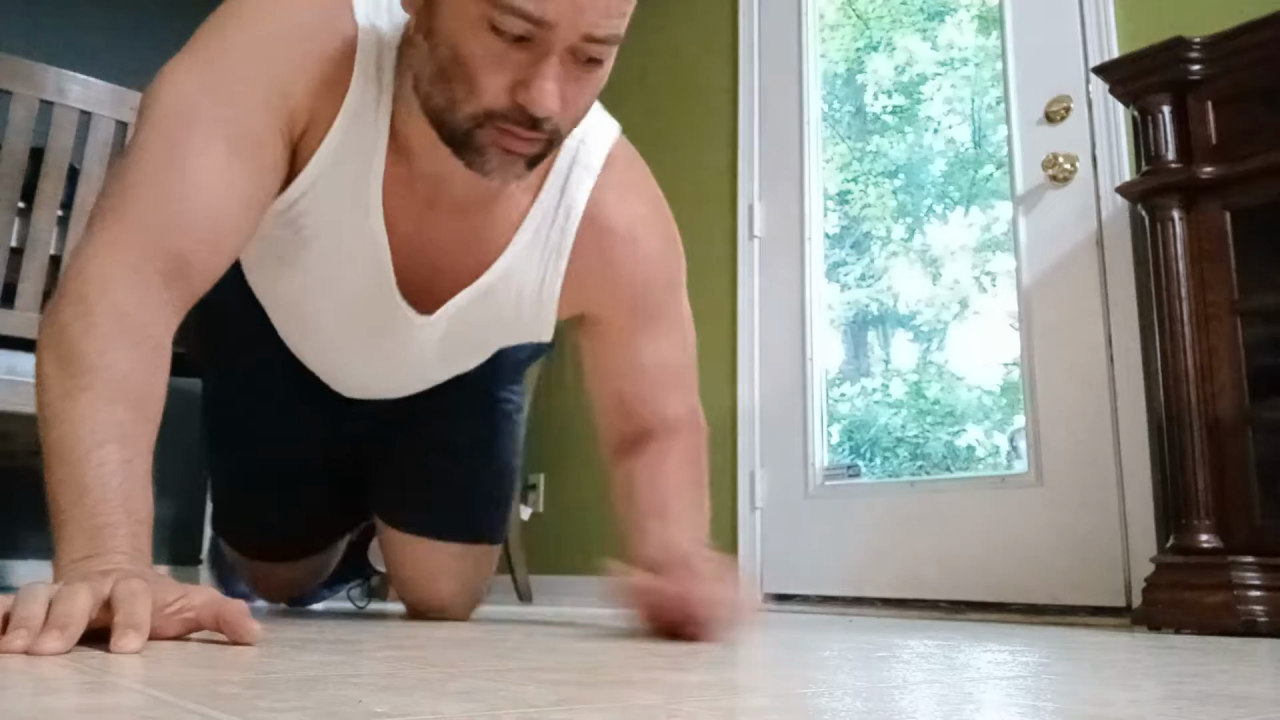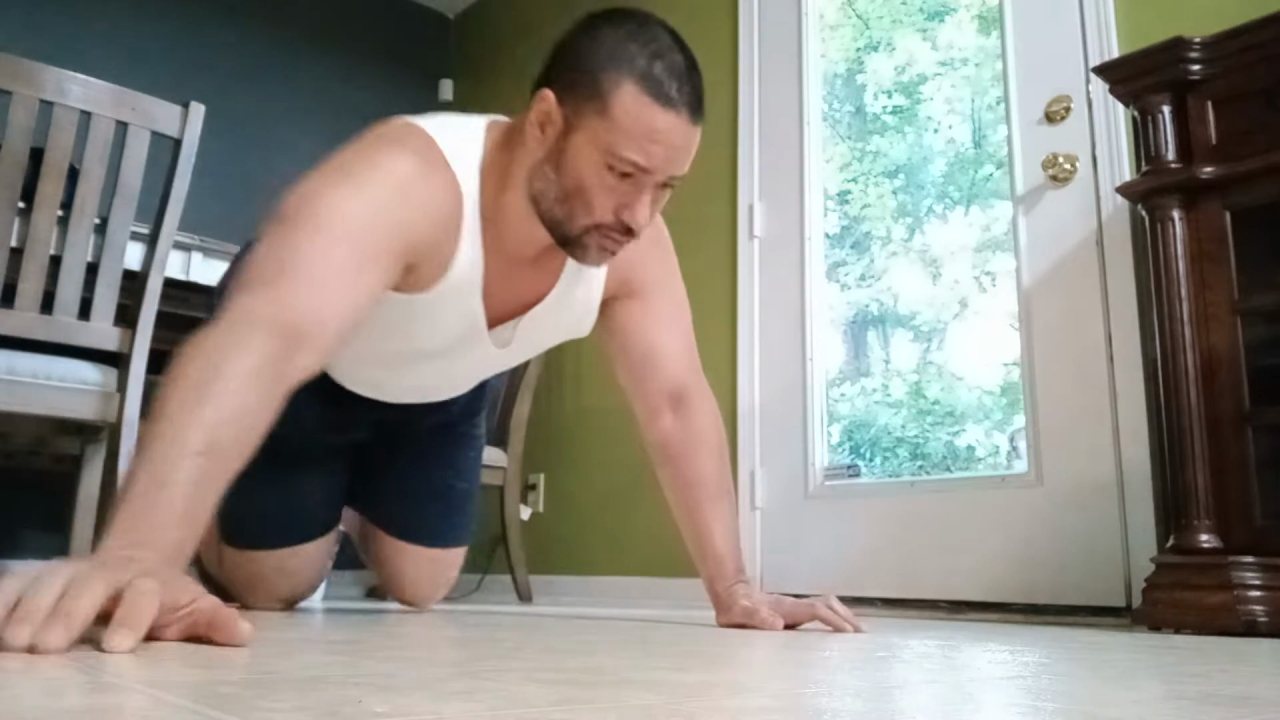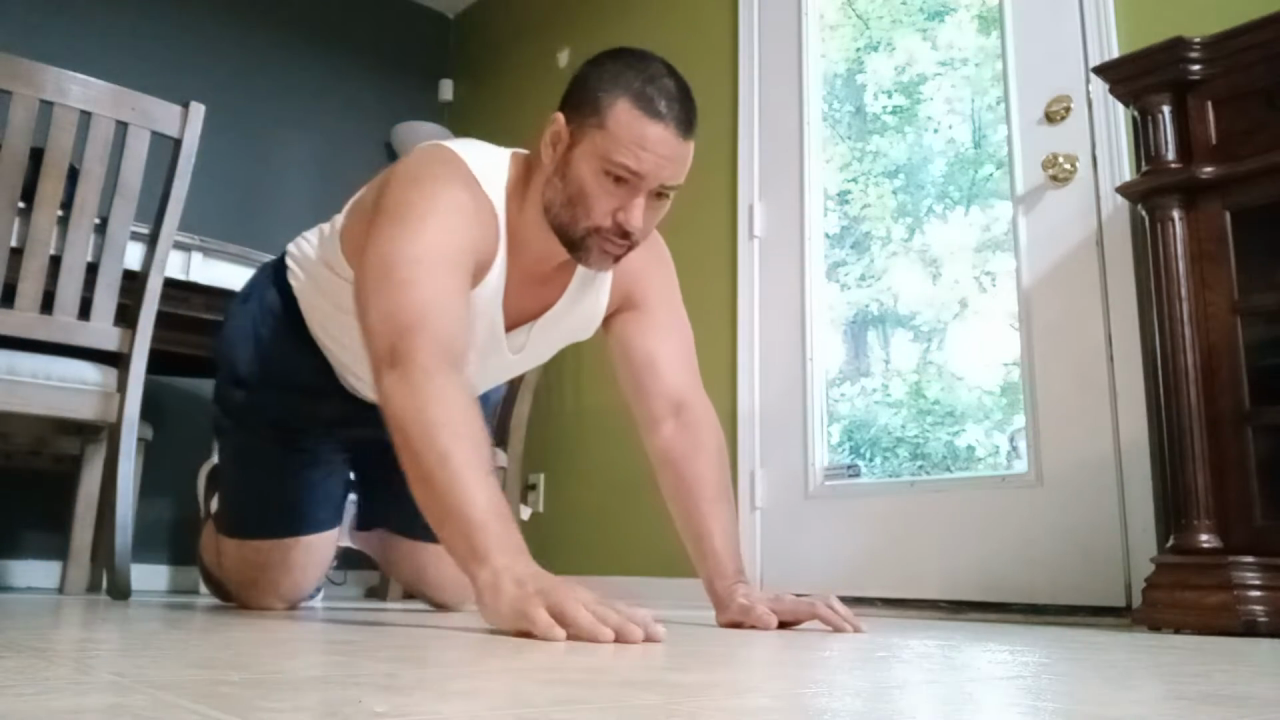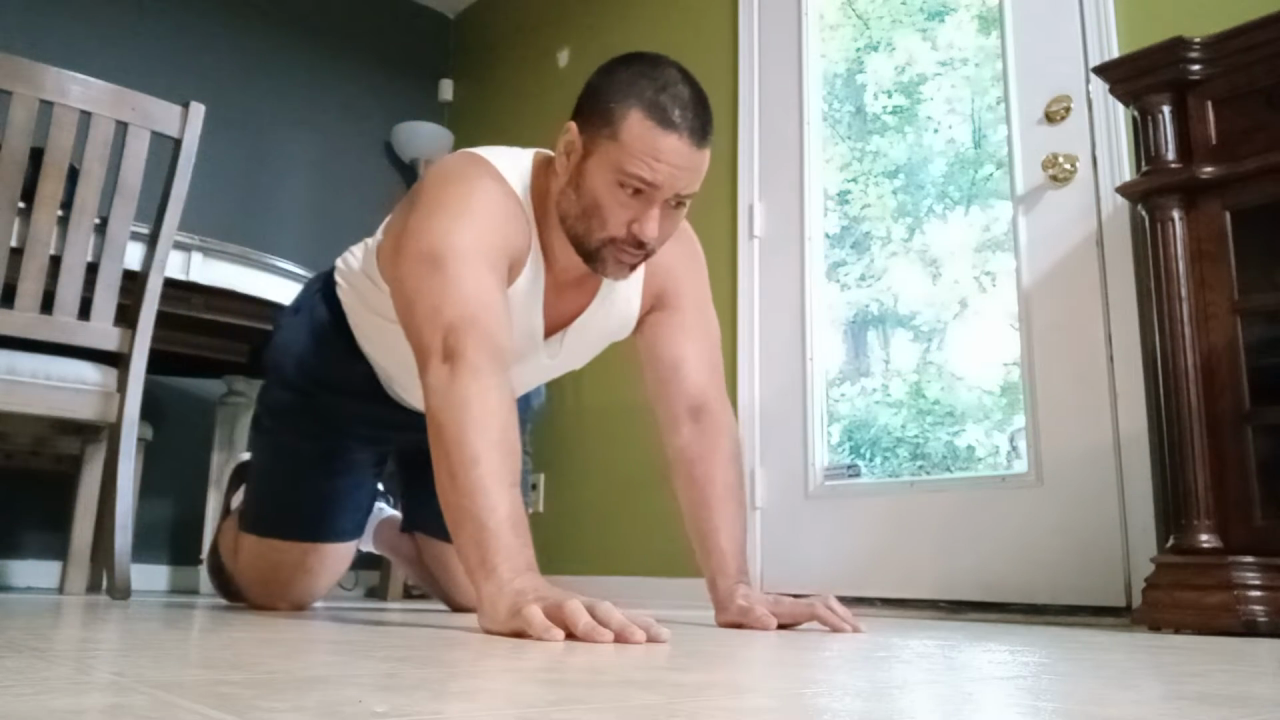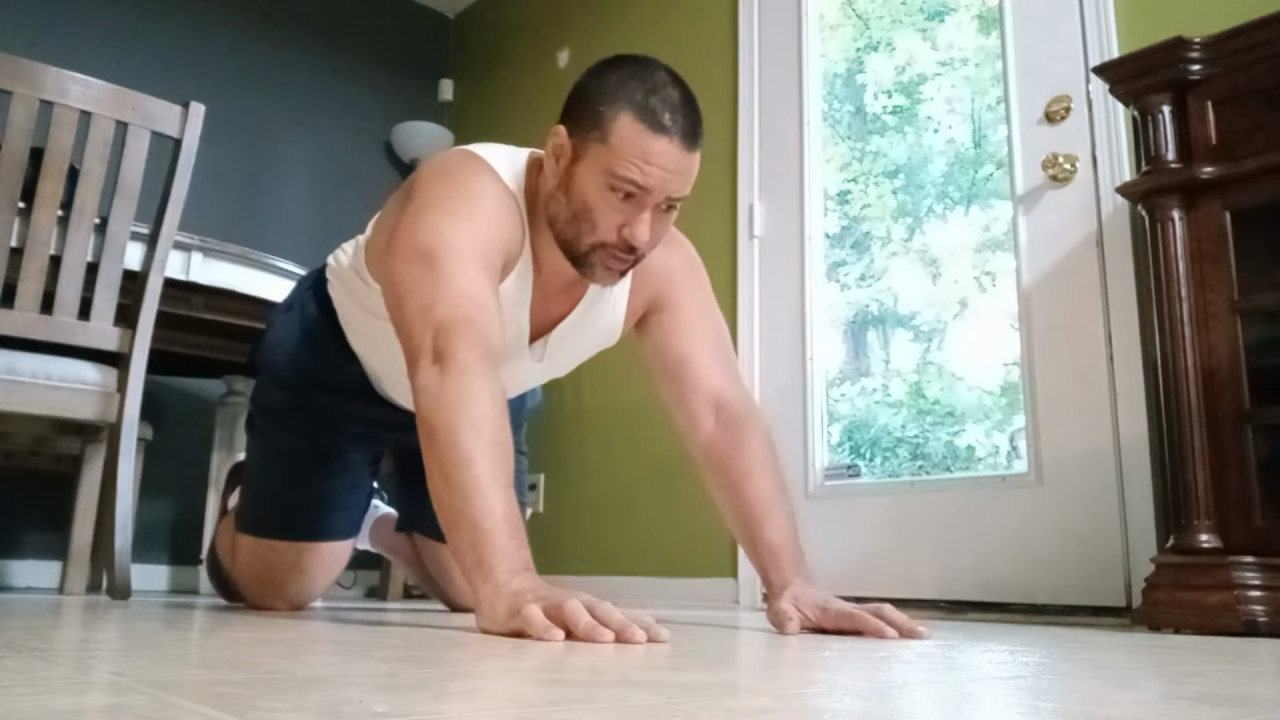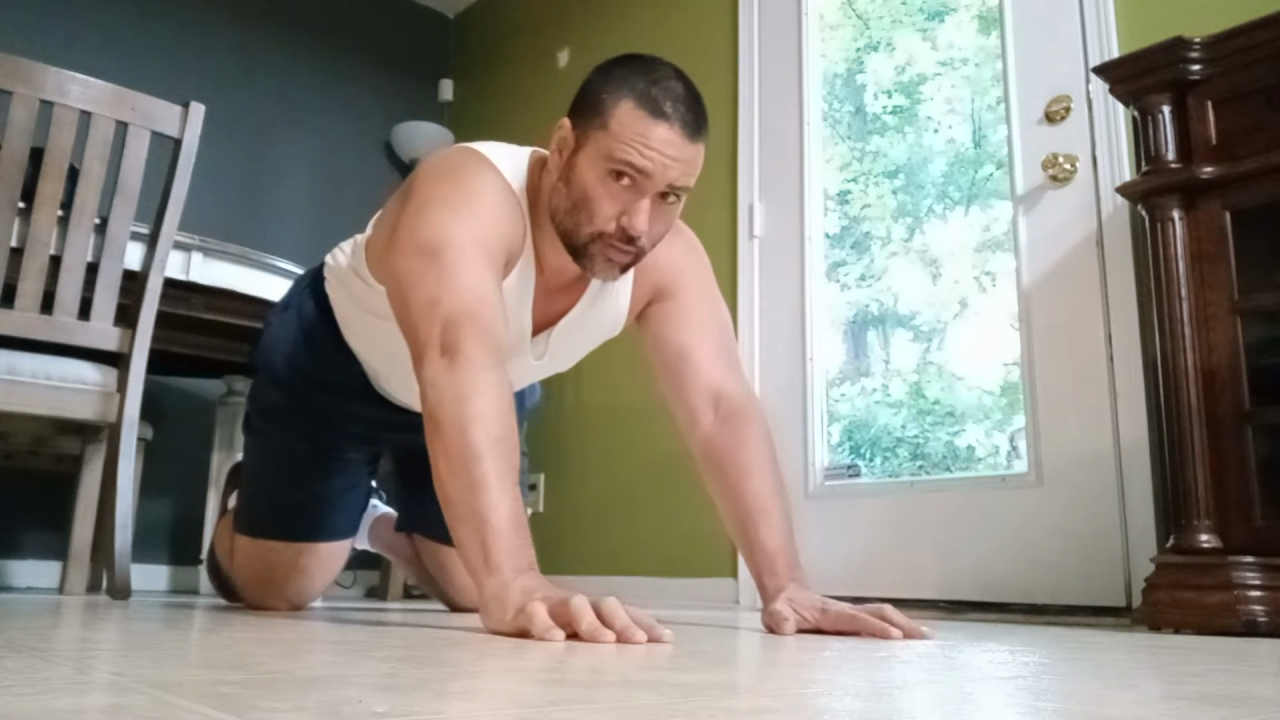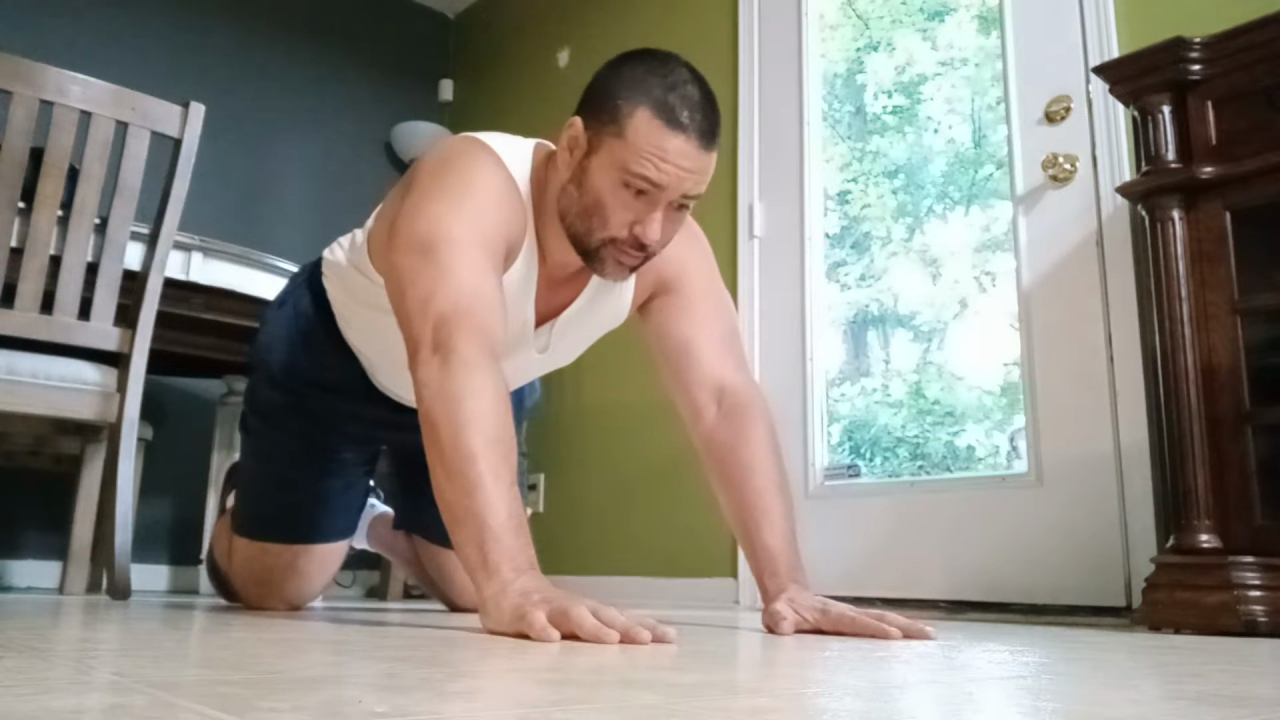
dt=0.5s
person 1, frame 1
left shoulder: (617, 220)
left elbow: (657, 429)
right elbow: (127, 283)
left wrist: (673, 563)
right wrist: (107, 563)
left hip: (462, 376)
right hip: (276, 338)
left knee: (443, 599)
right knee: (275, 580)
left ankle: (387, 526)
right ankle: (341, 536)
person 1, frame 2
left shoulder: (627, 241)
right shoulder: (407, 183)
left elbow: (678, 404)
right elbow: (263, 349)
left wrist: (732, 592)
right wrist: (137, 562)
left hip: (441, 390)
right hip: (312, 373)
left knee: (417, 592)
right knee: (272, 584)
left ankle: (350, 511)
person 1, frame 3
left shoulder: (637, 264)
right shoulder: (445, 198)
left elbow: (678, 416)
right elbow: (415, 375)
left wrist: (731, 590)
right wrist: (509, 577)
left hip: (448, 393)
right hip: (298, 347)
left knee: (454, 592)
right knee: (272, 590)
left ankle: (371, 524)
right ankle: (230, 499)
person 1, frame 4
left shoulder: (672, 262)
right shoulder: (474, 202)
left elbow: (699, 418)
right elbow: (463, 371)
left wrist: (733, 590)
right wrist: (511, 585)
left hip: (492, 395)
right hip: (344, 361)
left knee: (473, 589)
right knee: (281, 589)
left ankle: (396, 532)
right ankle: (252, 499)
person 1, frame 5
left shoulder: (665, 268)
right shoulder: (465, 201)
left elbow: (721, 415)
right elbow: (451, 370)
left wrist: (790, 583)
right wrist: (511, 585)
left hip: (482, 395)
right hip: (337, 359)
left knee: (471, 588)
right knee: (283, 587)
left ankle: (399, 528)
right ankle: (249, 498)
person 1, frame 6
left shoulder: (670, 261)
right shoulder: (469, 197)
left elbow: (723, 410)
right elbow: (460, 366)
left wrist: (784, 587)
right wrist: (515, 584)
left hip: (474, 396)
right hip: (334, 357)
left knee: (472, 589)
right knee: (279, 589)
left ankle: (393, 531)
right ankle: (247, 500)
person 1, frame 7
left shoulder: (673, 253)
right shoulder: (470, 186)
left elbow: (726, 402)
right elbow: (453, 364)
left wrist: (786, 587)
right wrist: (515, 586)
left hip: (470, 390)
right hip: (330, 354)
left knee: (470, 589)
right knee: (278, 590)
left ankle: (381, 528)
right ankle: (243, 502)
